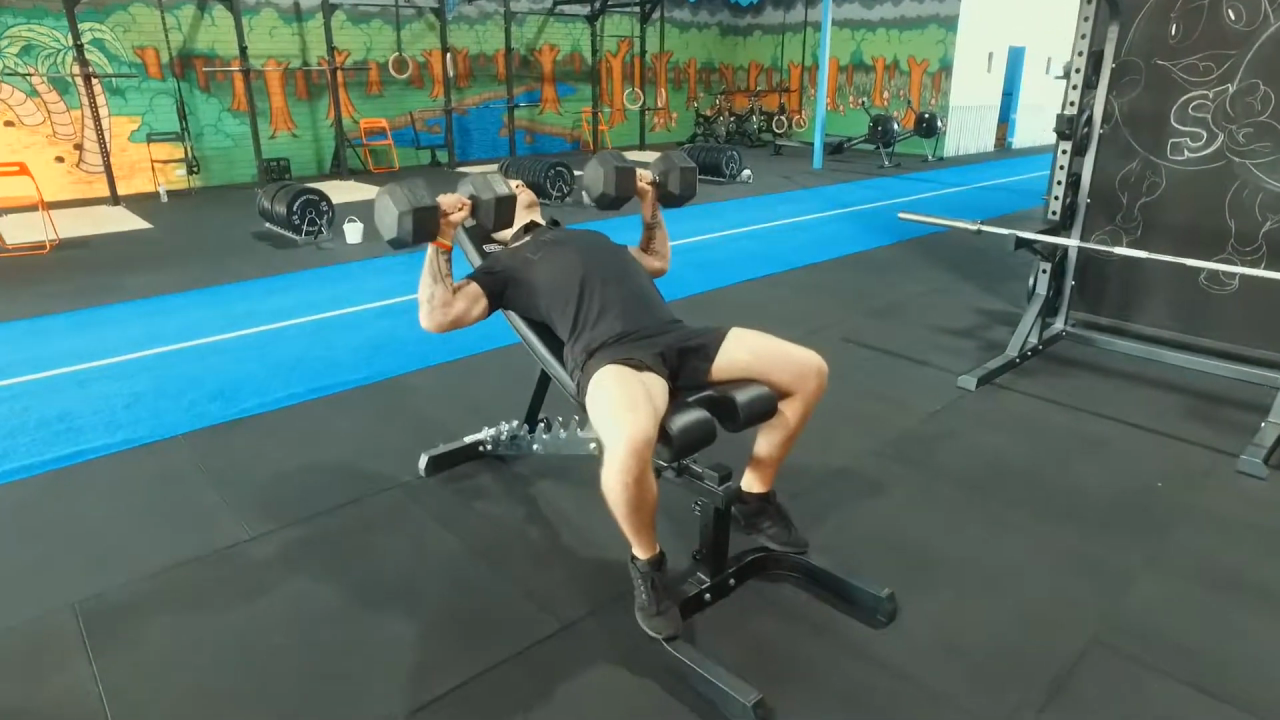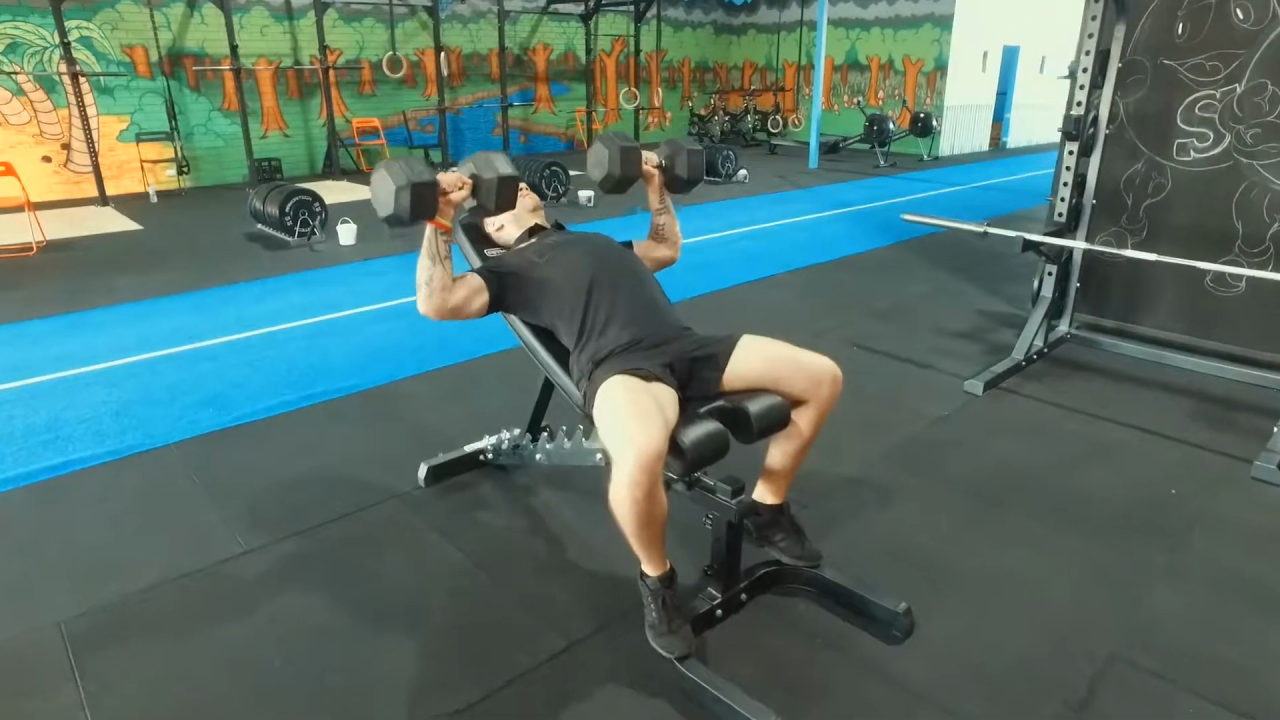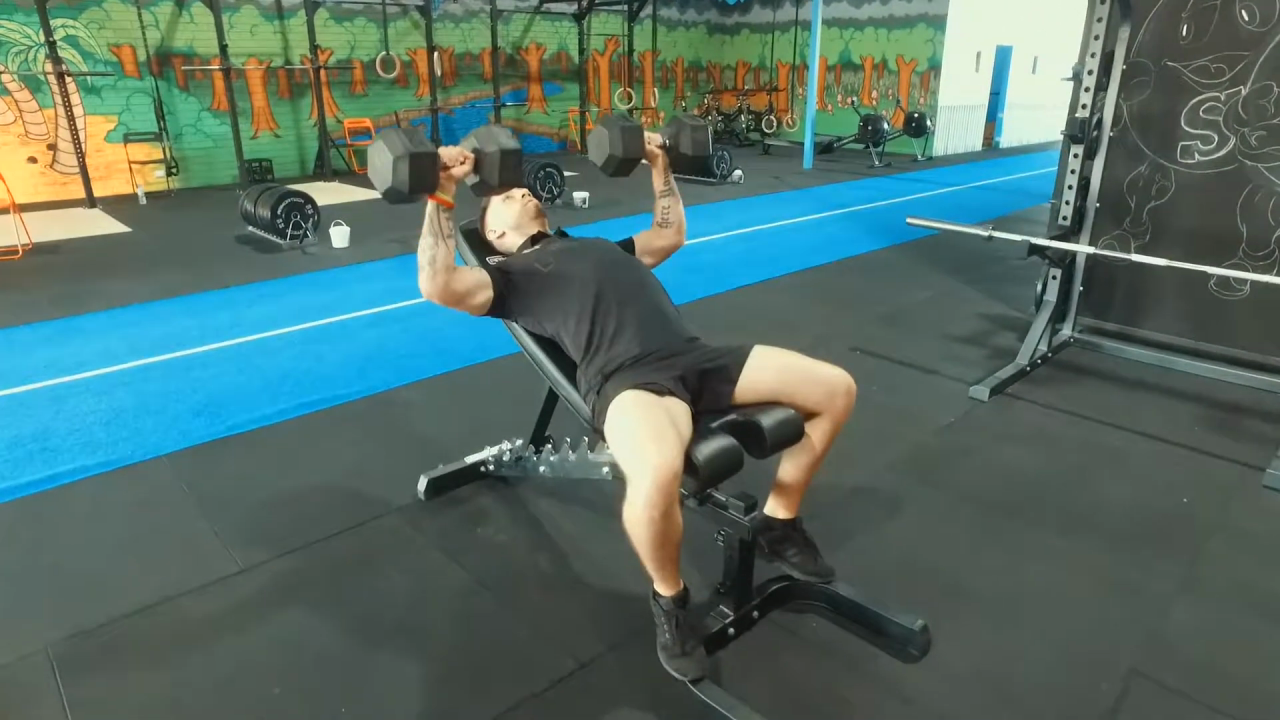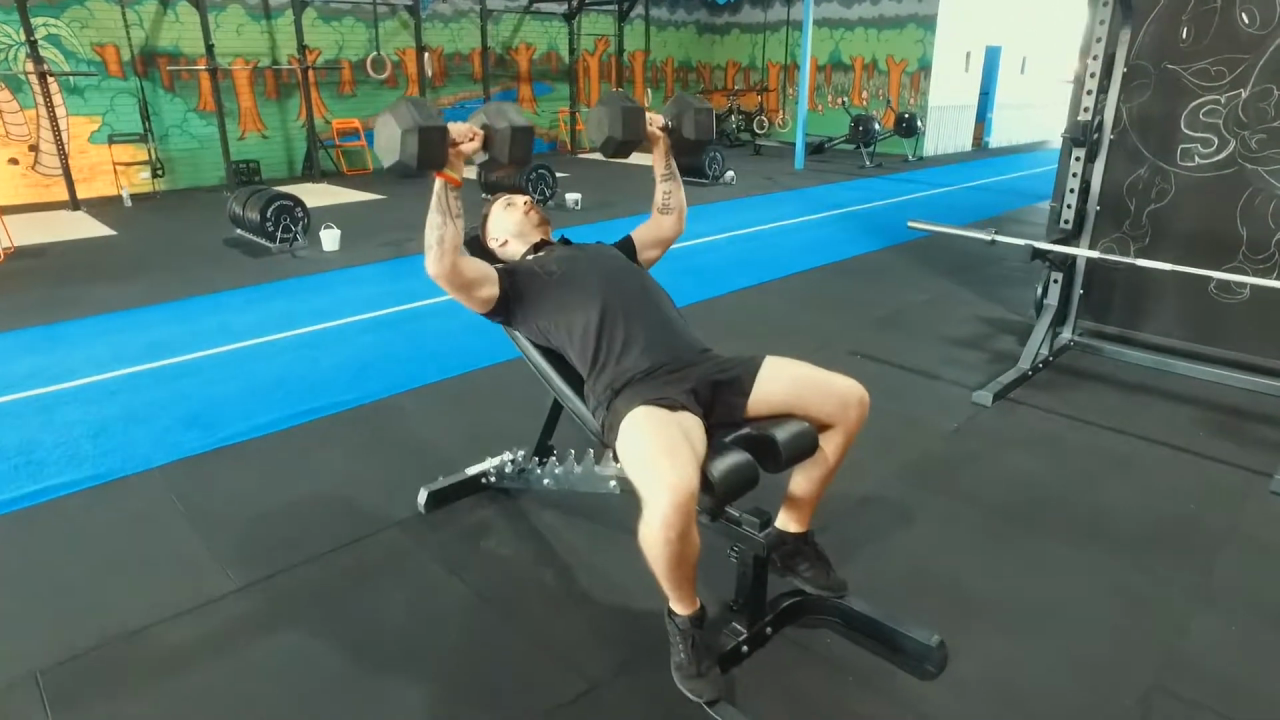
dt=0.2s
person 1, frame 1
left shoulder: (588, 237)
right shoulder: (505, 265)
left elbow: (659, 262)
right elbow: (436, 317)
left wrist: (649, 203)
right wrist: (442, 237)
left hip: (677, 336)
right hip: (610, 353)
left knee: (809, 371)
right knee: (631, 443)
left ankle: (753, 499)
right ankle: (647, 563)
person 1, frame 2
left shoulder: (593, 240)
right shoulder: (509, 269)
left elbow: (668, 249)
right elbow: (435, 303)
left wrist: (655, 187)
right wrist: (440, 219)
left hip: (686, 345)
right hip: (617, 364)
left knee: (823, 377)
right knee: (641, 458)
left ankle: (766, 509)
right ankle: (656, 580)
person 1, frame 3
left shoulder: (599, 247)
right shoulder: (509, 276)
left elbow: (671, 235)
right elbow: (438, 286)
left wrist: (660, 168)
right wrist: (442, 195)
left hip: (696, 356)
right hip: (627, 378)
left knee: (836, 389)
right knee: (657, 476)
left ankle: (777, 523)
right ankle: (669, 599)
person 1, frame 4
left shoulder: (604, 253)
right shoulder: (510, 283)
left elbow: (670, 222)
right elbow: (445, 268)
left wrist: (661, 153)
right wrist: (450, 174)
left hip: (705, 368)
right hip: (636, 392)
left knee: (849, 401)
right knee: (674, 497)
left ankle: (789, 537)
right ankle: (686, 618)
